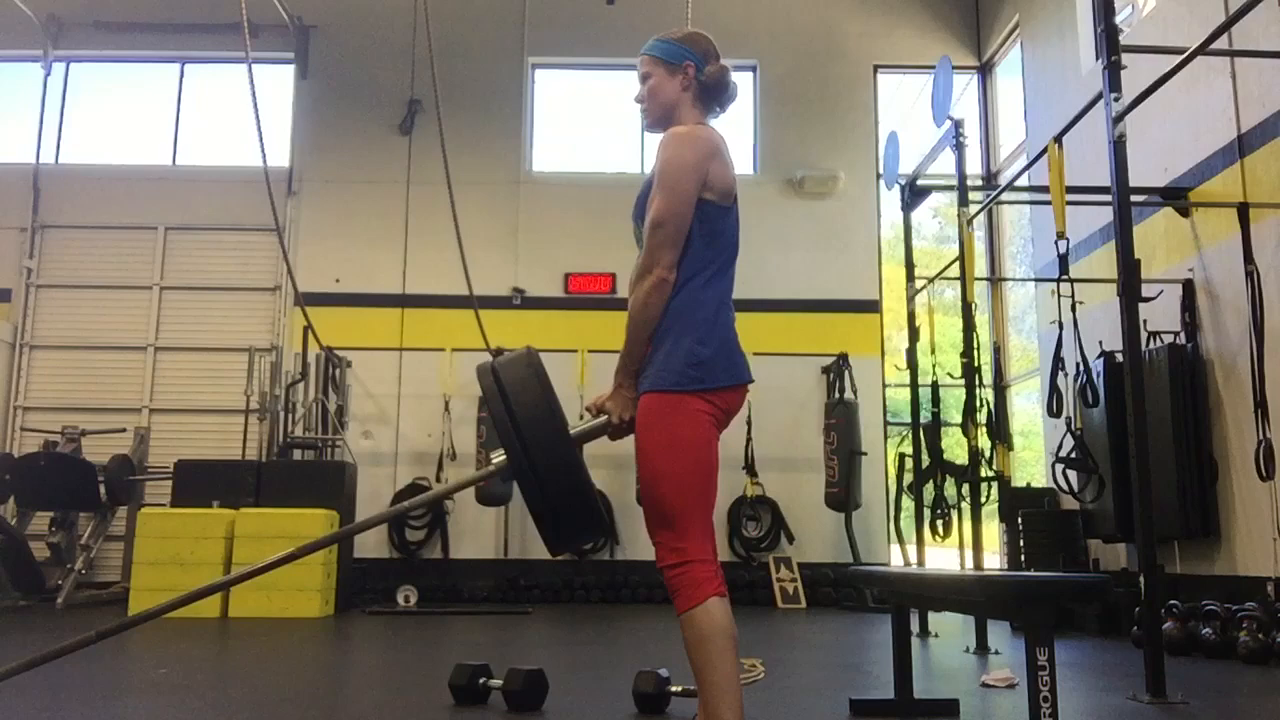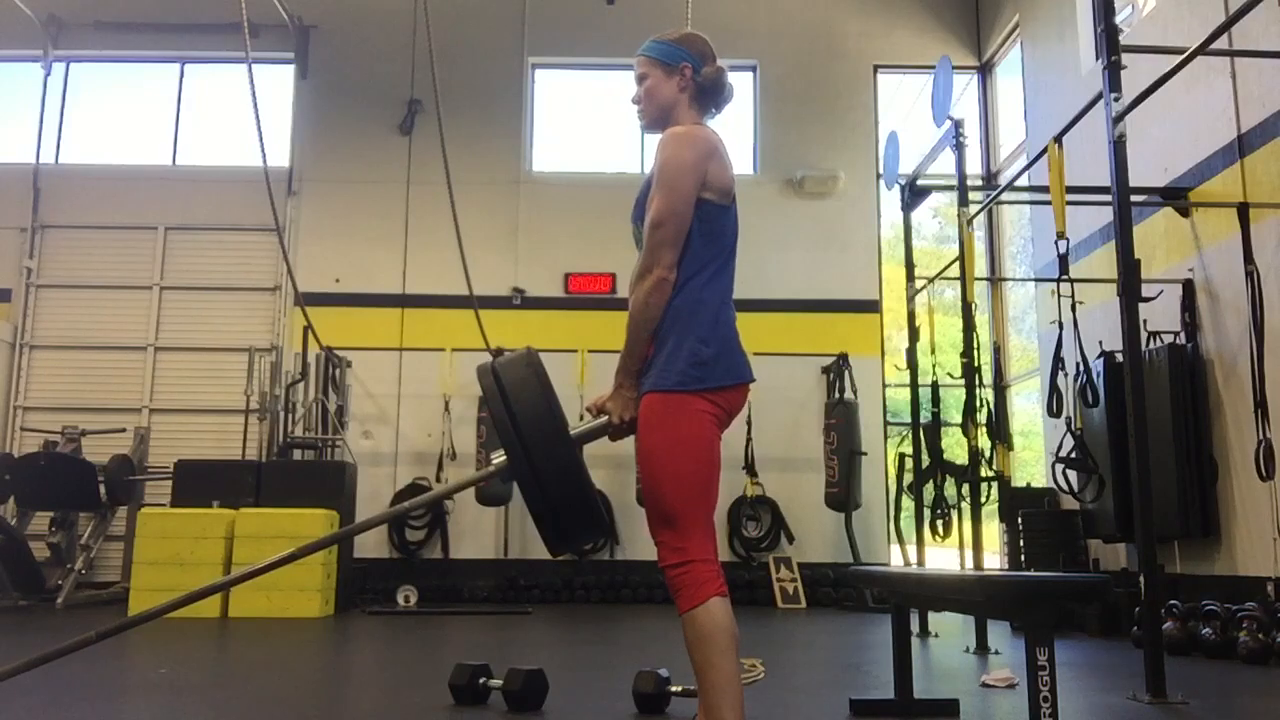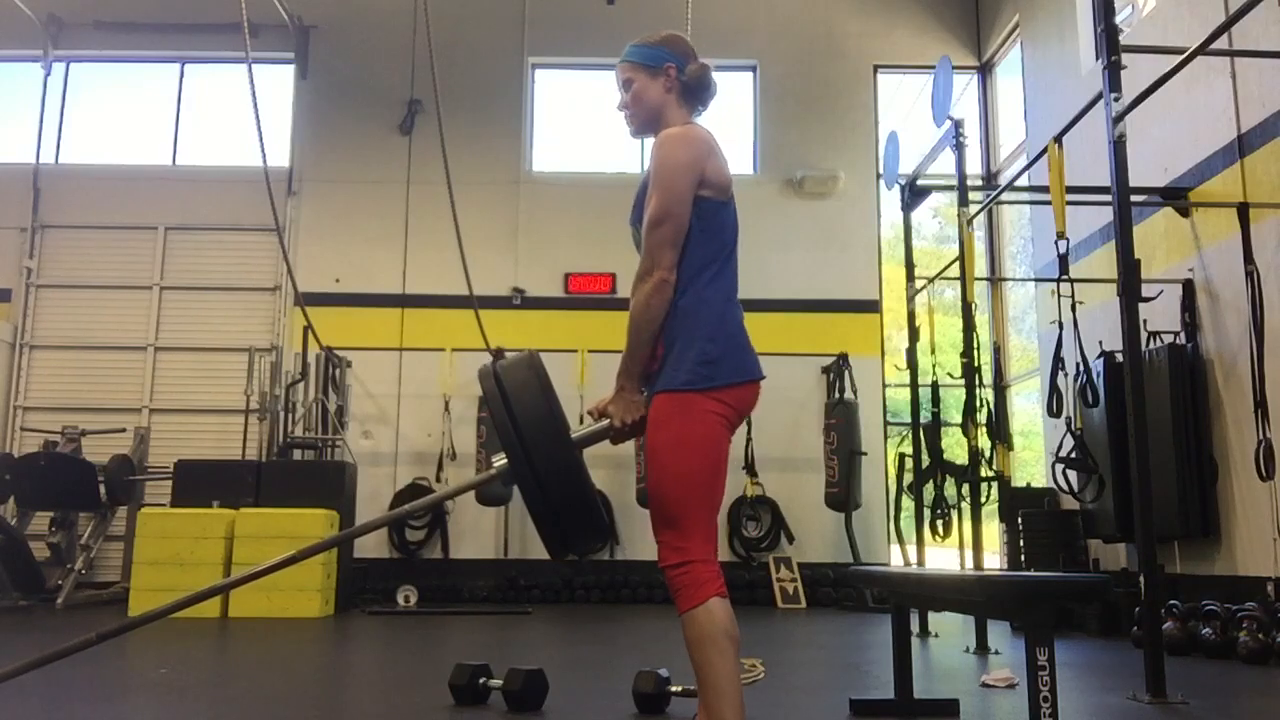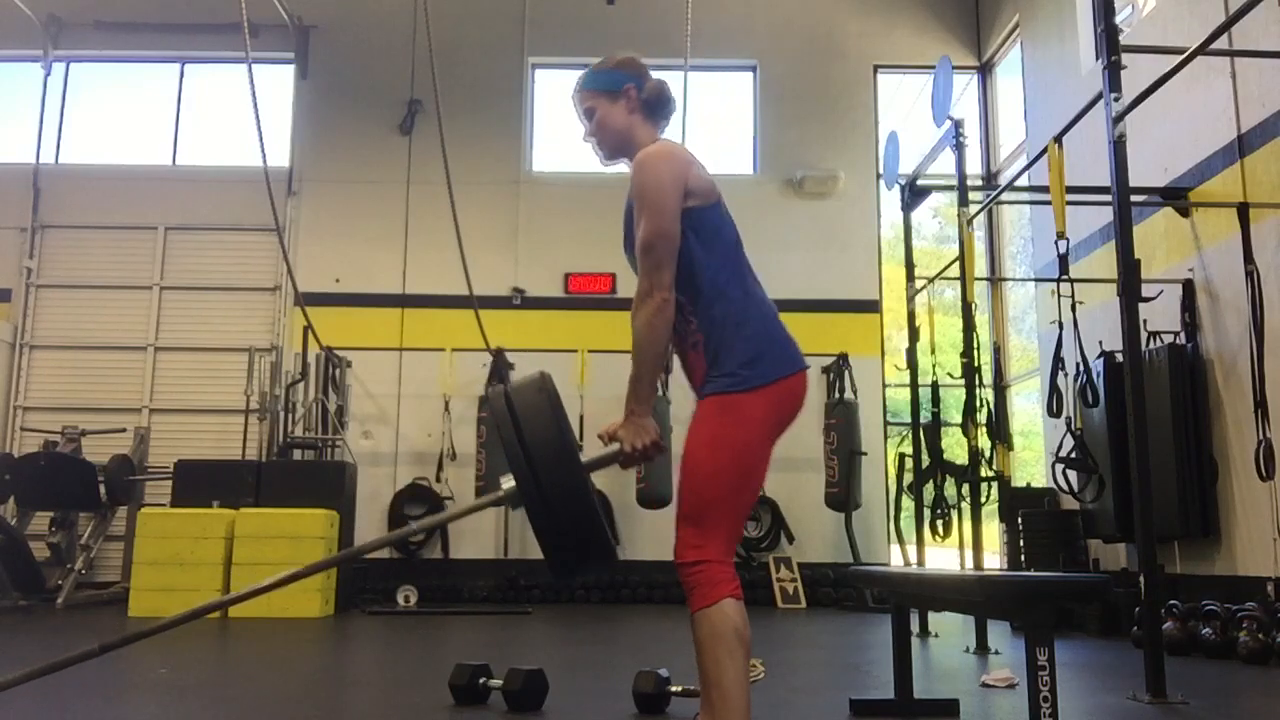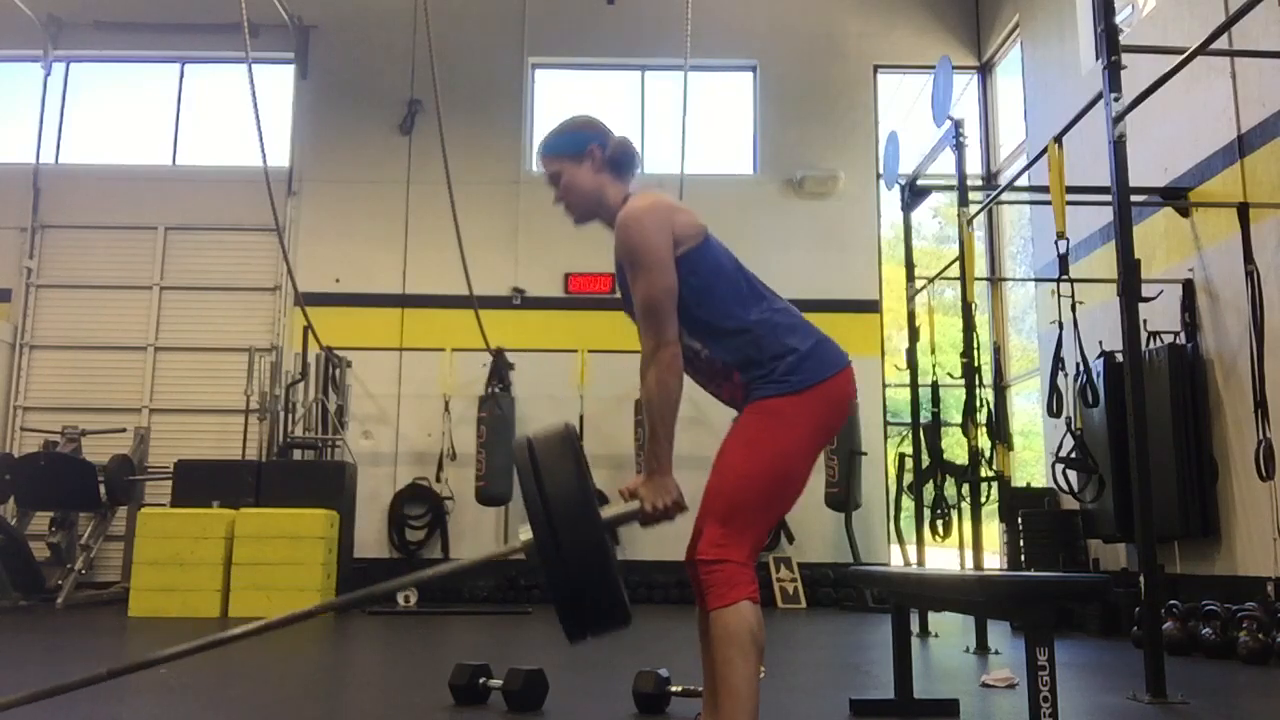
dt=0.3s
person 1, frame 1
left shoulder: (688, 142)
right shoulder: (698, 151)
left elbow: (657, 274)
left wrist: (623, 385)
right wrist: (636, 386)
left hip: (685, 373)
right hip: (696, 370)
left knee: (687, 560)
right knee: (688, 556)
person 1, frame 2
left shoulder: (687, 143)
right shoulder: (696, 150)
left elbow: (658, 274)
left wrist: (623, 385)
right wrist: (637, 385)
left hip: (686, 373)
right hip: (696, 371)
left knee: (688, 559)
right knee: (688, 556)
person 1, frame 3
left shoulder: (680, 143)
right shoulder: (685, 151)
left elbow: (658, 276)
left wrist: (625, 390)
right wrist: (637, 389)
left hip: (699, 374)
right hip: (705, 373)
left knee: (687, 561)
right knee: (688, 559)
person 1, frame 4
left shoulder: (658, 161)
right shoulder: (664, 169)
left elbow: (657, 298)
right elbow: (668, 297)
left wrist: (637, 412)
right wrist: (642, 411)
left hip: (747, 376)
right hip: (743, 376)
left knee: (702, 558)
right knee: (704, 558)
person 1, frame 5
left shoulder: (640, 216)
right shoulder: (635, 227)
left elbow: (665, 353)
right elbow: (662, 355)
left wrist: (659, 474)
right wrist: (656, 473)
left hip: (801, 384)
right hip: (792, 388)
left knee: (722, 559)
right knee: (713, 558)
